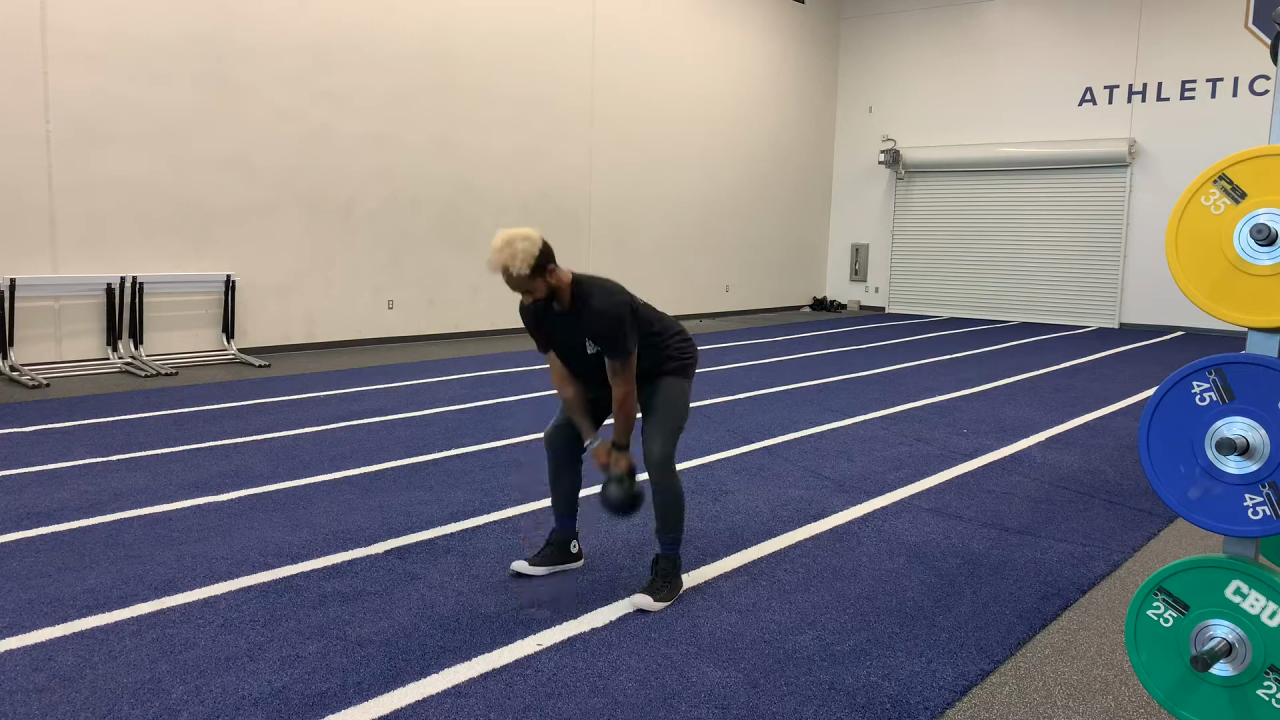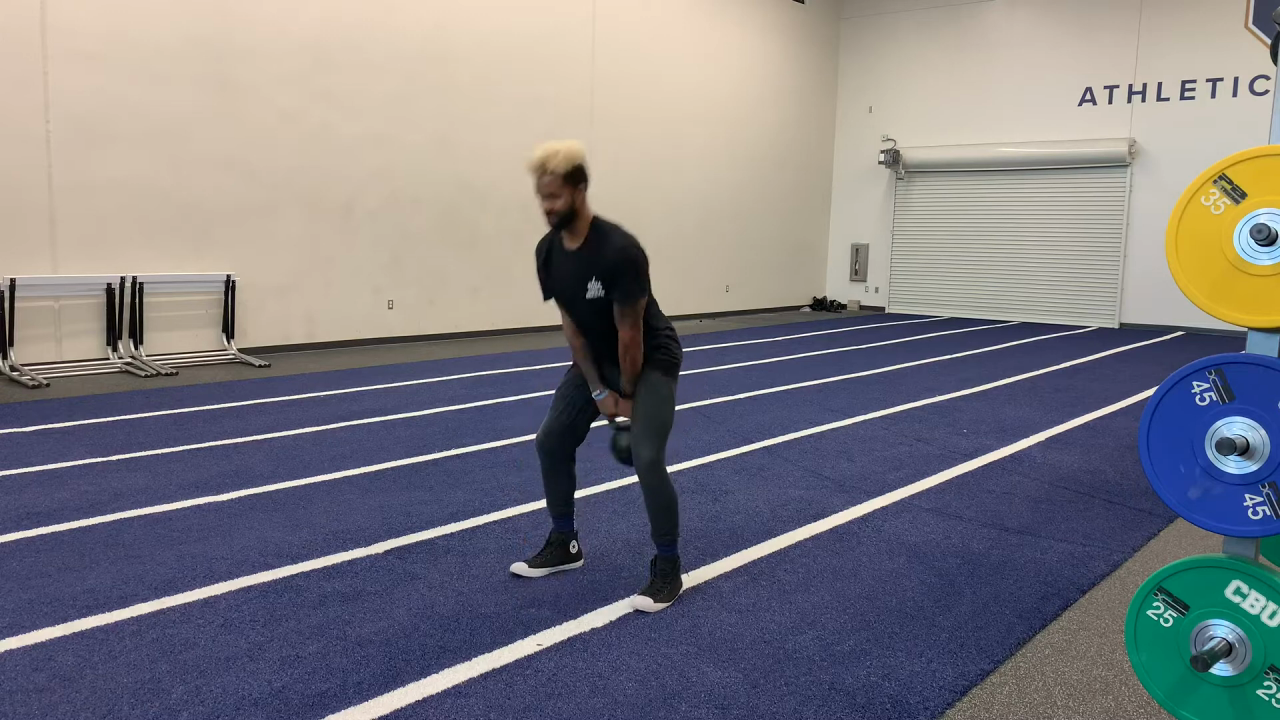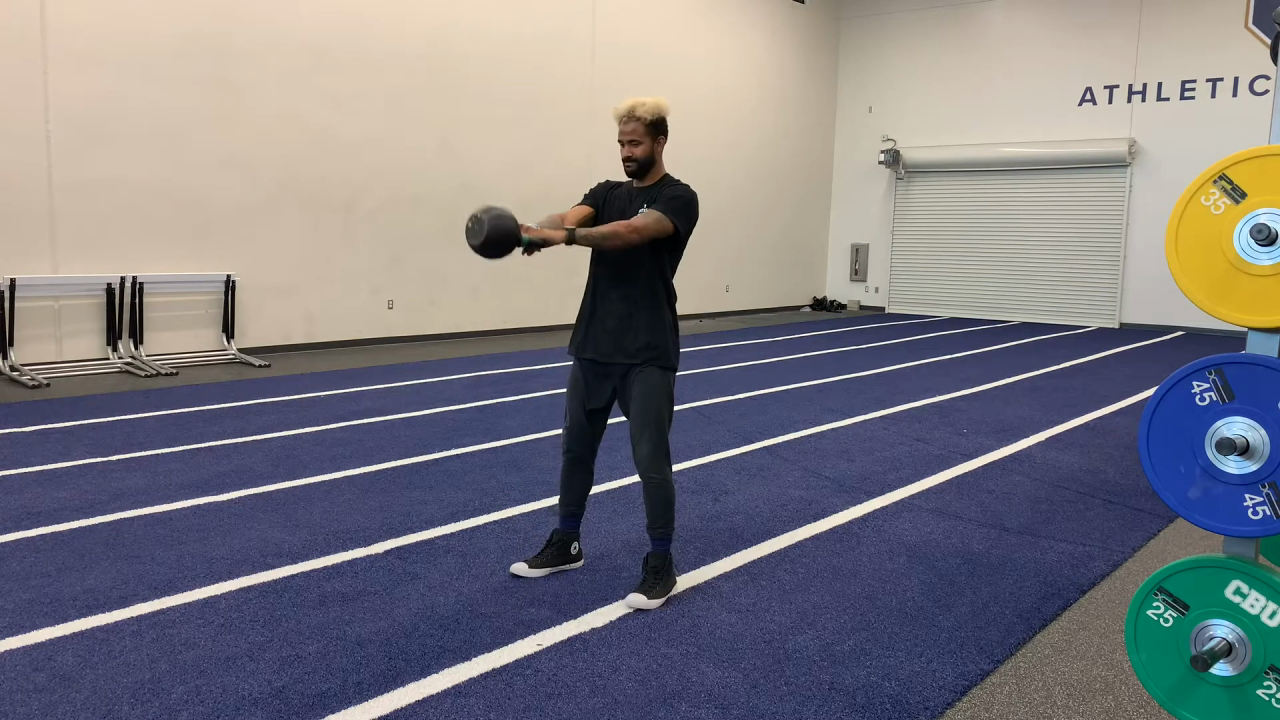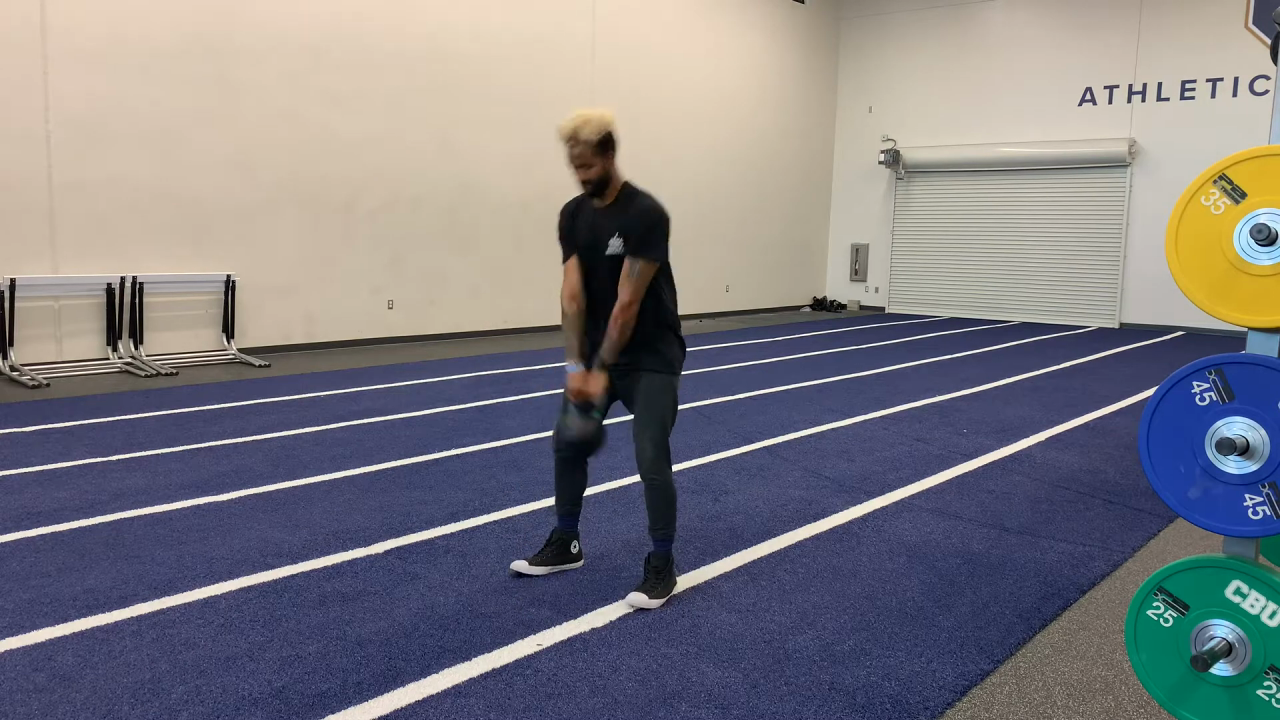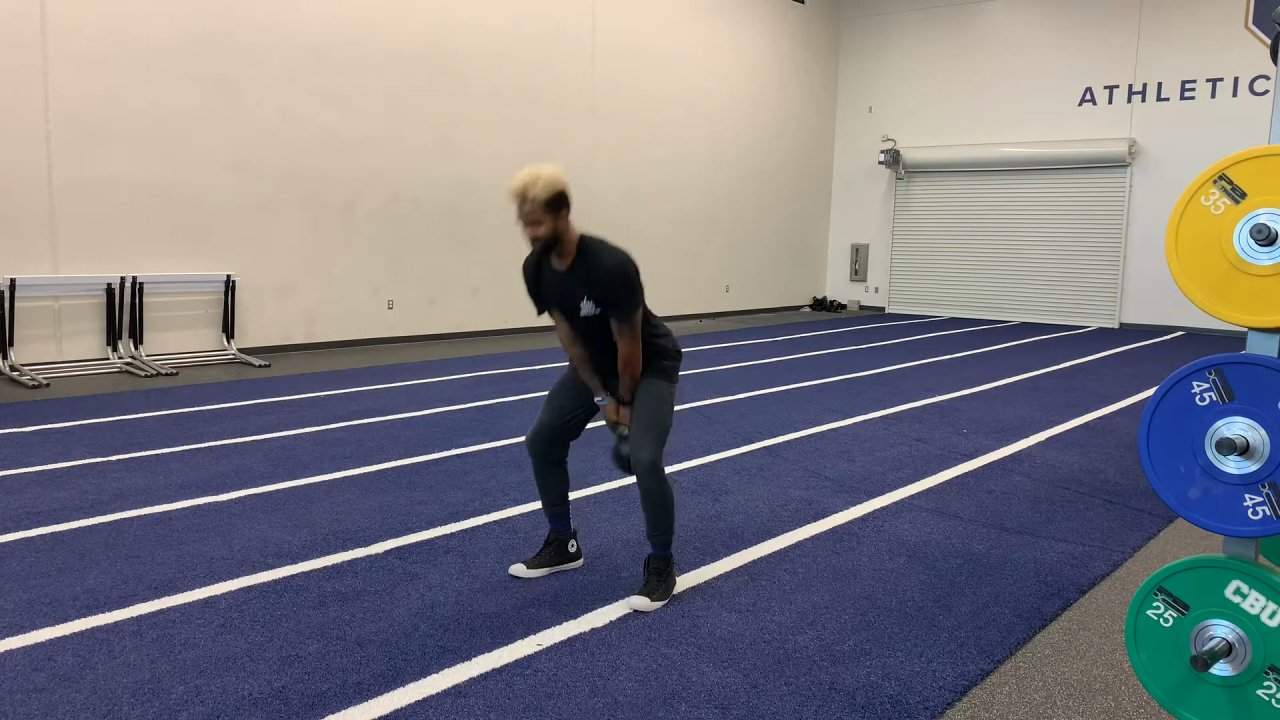
dt=0.5s
person 1, frame 1
left shoulder: (606, 306)
right shoulder: (534, 310)
left elbow: (624, 389)
right elbow: (563, 378)
left wrist: (621, 447)
right wrist: (593, 440)
left hip: (666, 365)
left knee: (656, 456)
right knee: (559, 440)
left ankle: (669, 567)
right ankle: (564, 543)
person 1, frame 2
left shoulder: (620, 251)
right shoulder: (547, 251)
left elbow: (631, 336)
right elbow: (572, 327)
left wrist: (627, 396)
right wrist: (598, 391)
left hip: (650, 363)
right hip: (595, 362)
left knee: (647, 459)
right knee: (551, 442)
left ankle: (667, 568)
right ankle: (564, 544)
person 1, frame 3
left shoulder: (678, 198)
right shoulder: (607, 192)
left elbow: (632, 231)
right elbow: (571, 217)
left wrist: (566, 237)
right wrist: (538, 229)
left hip: (647, 354)
right hip: (592, 346)
left knee: (650, 458)
right knee: (575, 448)
left ankle: (660, 565)
right ankle: (565, 544)
person 1, frame 4
left shoulder: (645, 214)
right shoulder: (573, 214)
left elbow: (629, 300)
right elbow: (573, 289)
left wrist: (604, 369)
right wrist: (576, 363)
left hip: (650, 356)
right hip: (597, 351)
left knee: (651, 458)
right knee: (567, 444)
left ankle: (662, 565)
right ankle: (565, 543)
person 1, frame 5
left shoulder: (612, 268)
right shoulder: (536, 268)
left elbow: (630, 349)
right elbow: (570, 339)
left wrist: (625, 401)
right wrist: (606, 399)
left hip: (651, 363)
right hip: (593, 367)
left knee: (645, 458)
right knee: (542, 440)
left ankle: (662, 565)
right ankle: (562, 543)
